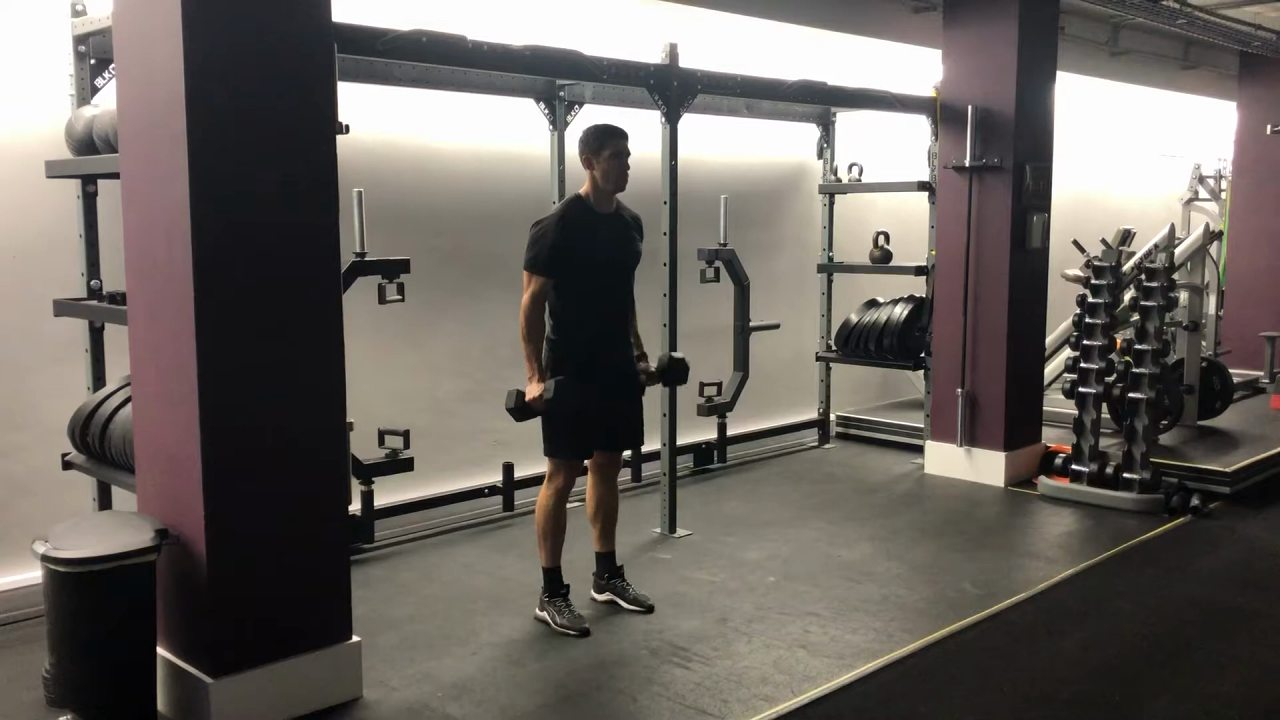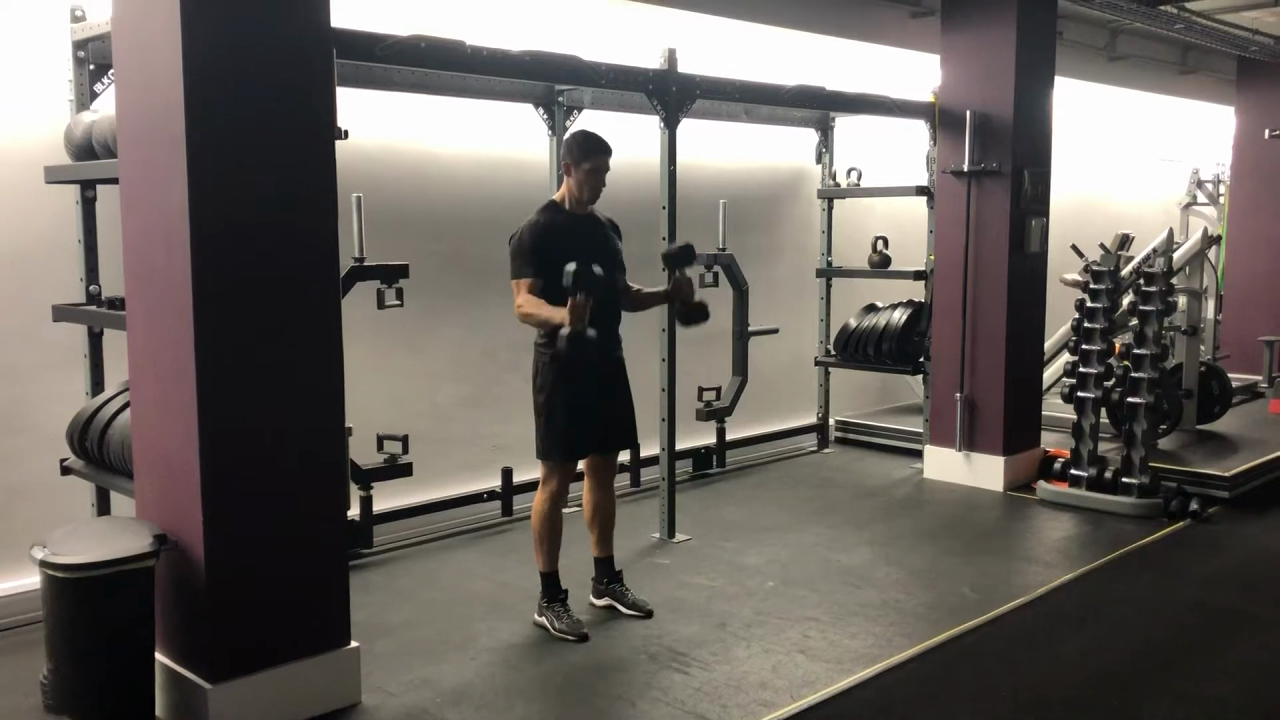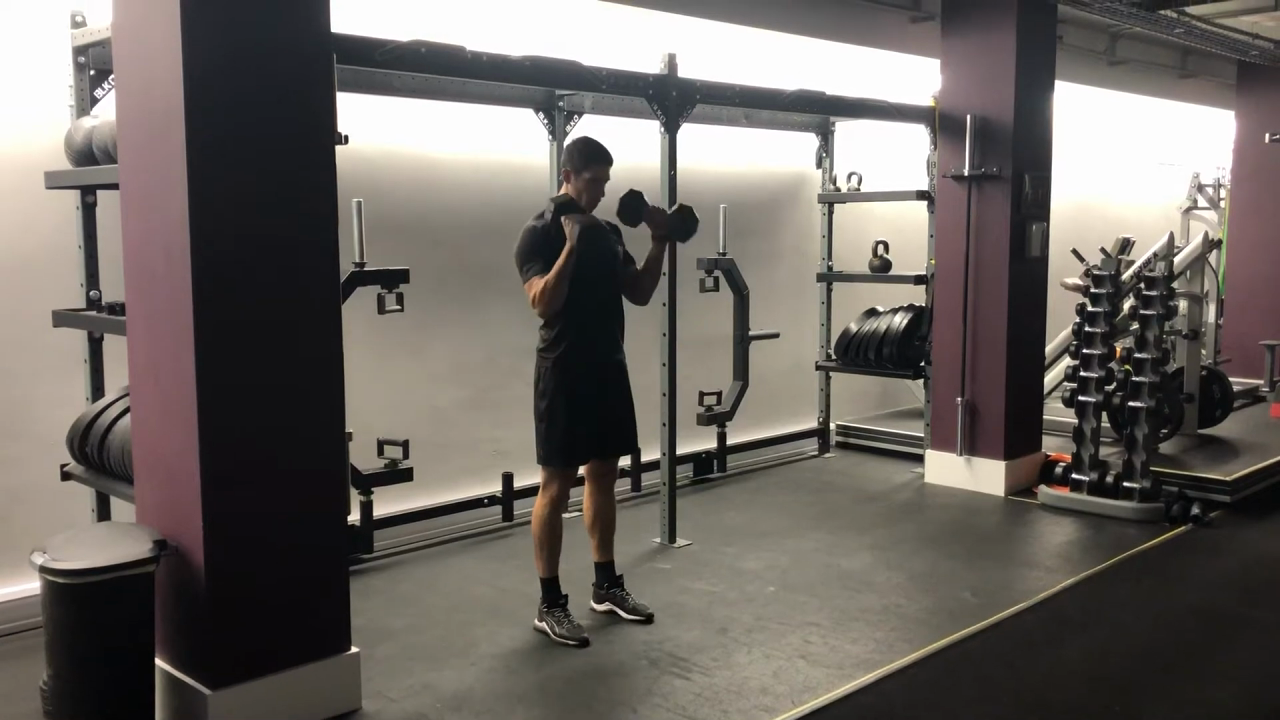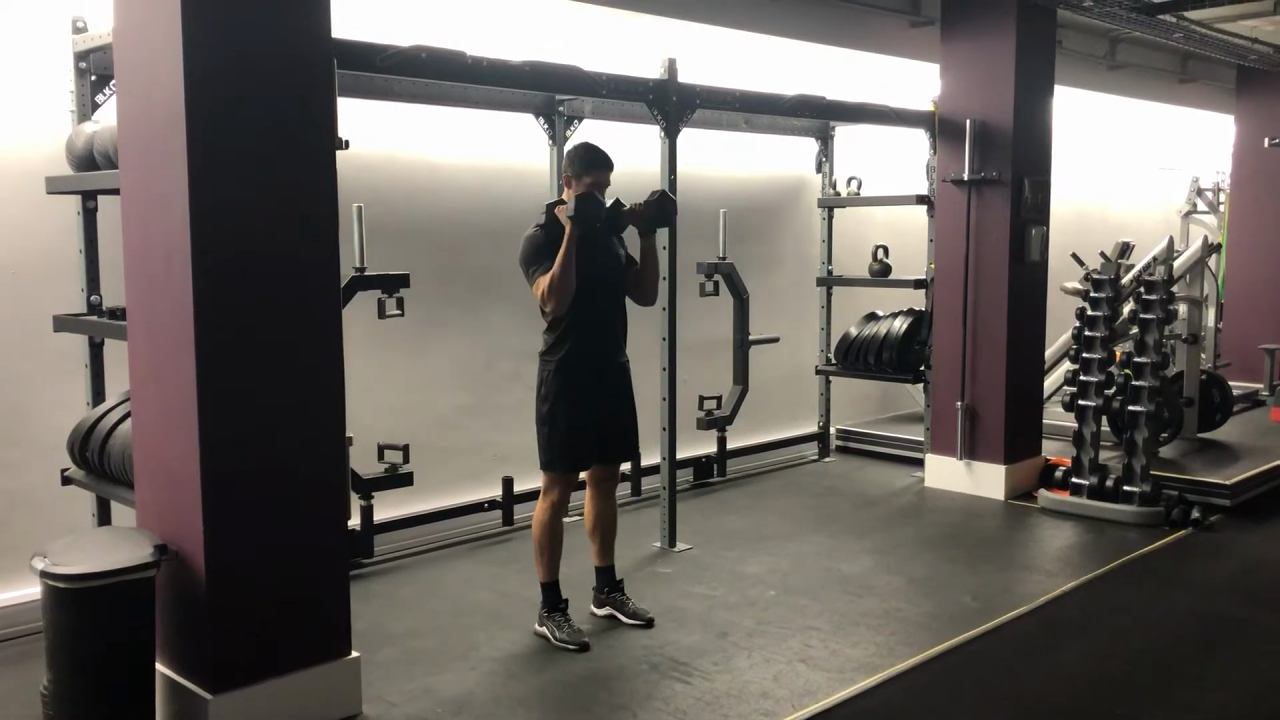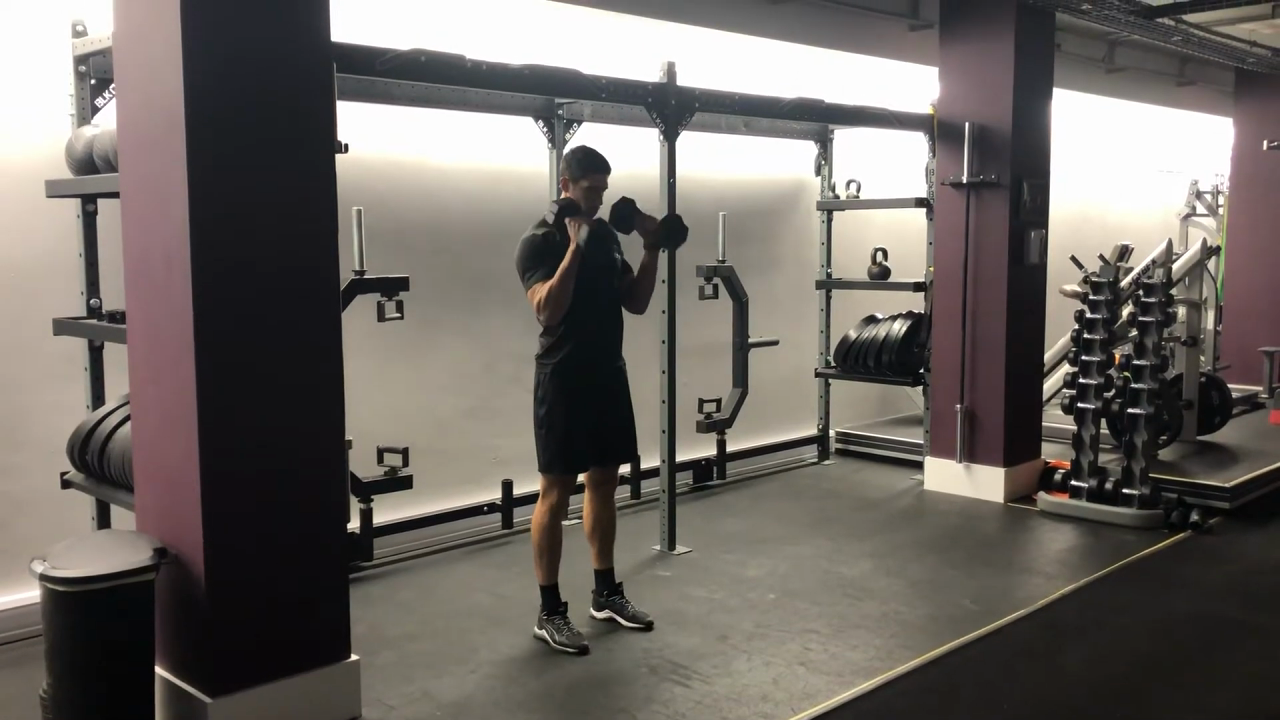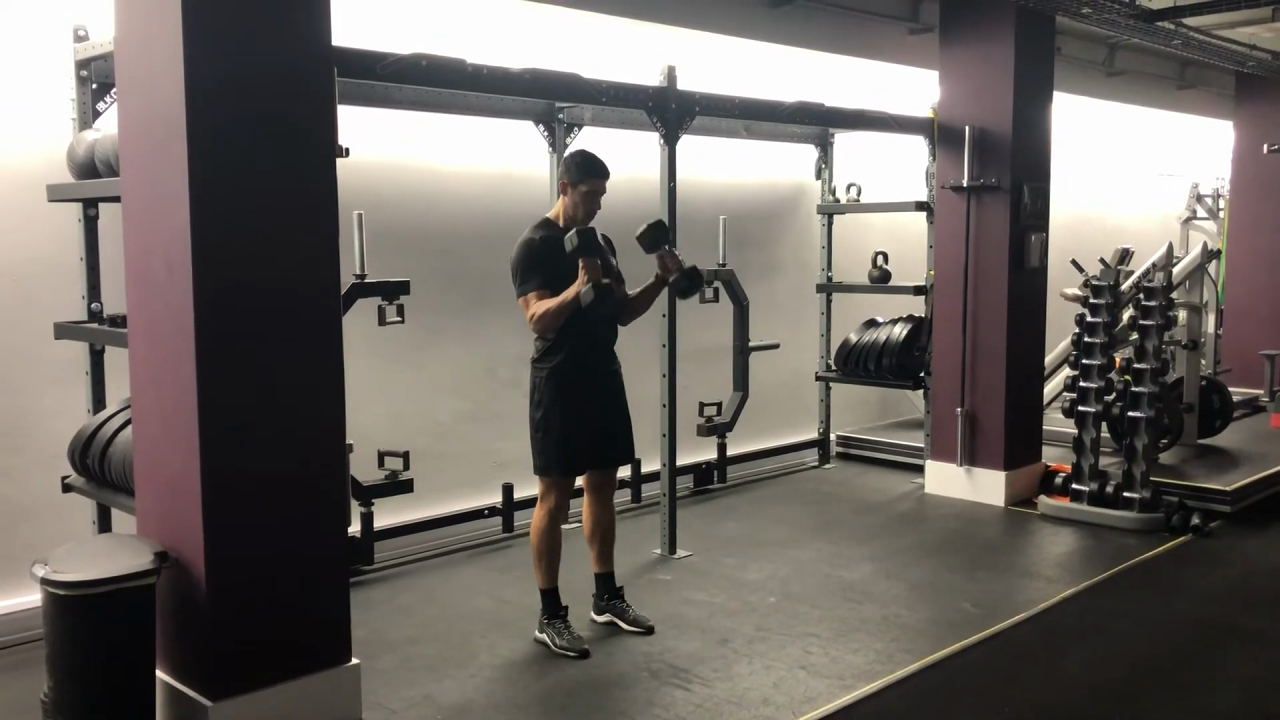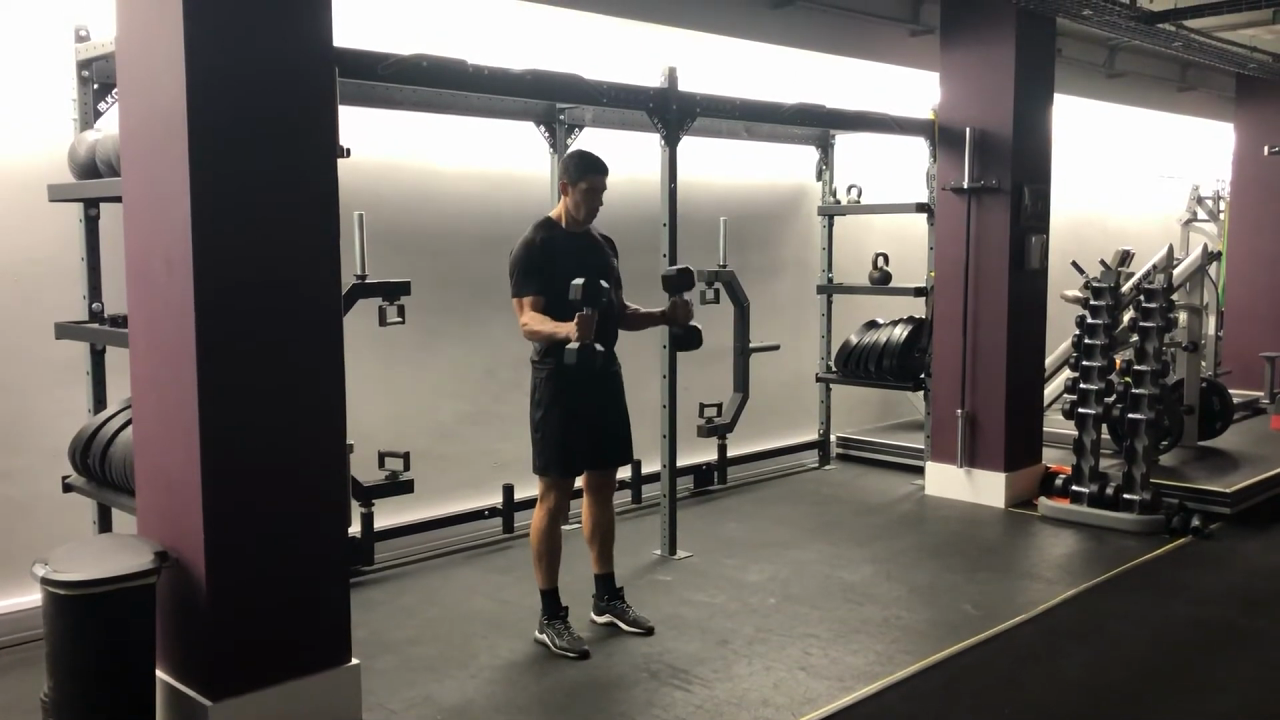
dt=0.4s
person 1, frame 1
left shoulder: (630, 223)
right shoulder: (559, 225)
right elbow: (532, 301)
left wrist: (640, 353)
right wrist: (535, 375)
left hip: (618, 367)
right hip: (572, 370)
left knee: (607, 469)
right knee: (563, 477)
left ankle: (607, 575)
right ankle: (551, 593)
person 1, frame 2
left shoulder: (606, 228)
right shoulder: (538, 230)
left elbow: (620, 293)
right elbow: (523, 302)
left wrist: (666, 295)
right wrist: (561, 315)
left hip: (608, 364)
right hip: (564, 368)
left knee: (603, 472)
right knee: (557, 481)
left ankle: (606, 580)
right ankle: (550, 599)
person 1, frame 3
left shoulder: (608, 232)
right shoulder: (540, 233)
left elbow: (638, 294)
right elbow: (542, 303)
left wrist: (658, 243)
right wrist: (570, 245)
left hip: (610, 367)
right hip: (565, 373)
left knee: (603, 476)
right knee: (557, 485)
left ankle: (606, 585)
right ankle: (550, 604)
person 1, frame 4
left shoulder: (609, 235)
right shoulder: (543, 238)
left elbow: (646, 295)
right elbow: (554, 302)
left wrist: (647, 236)
right wrist: (570, 234)
left hip: (612, 371)
right hip: (567, 377)
left knee: (605, 481)
right knee: (557, 491)
left ankle: (607, 589)
right ankle: (550, 609)
person 1, frame 5
left shoulder: (607, 237)
right shoulder: (540, 241)
left elbow: (636, 303)
right elbow: (548, 310)
left wrist: (651, 250)
right wrist: (574, 249)
left hip: (609, 374)
right hip: (564, 379)
left knee: (604, 483)
right knee: (556, 493)
left ankle: (606, 592)
right ankle: (550, 612)
person 1, frame 6
left shoulder: (603, 244)
right shoulder: (535, 245)
left elbow: (623, 312)
right elbow: (538, 319)
left wrist: (660, 281)
right wrist: (578, 288)
left hip: (604, 377)
right hip: (559, 383)
left knee: (602, 487)
right knee: (555, 496)
left ankle: (607, 596)
right ankle: (550, 615)
person 1, frame 7
left shoulder: (603, 244)
right shoulder: (535, 245)
left elbow: (618, 313)
right elbow: (528, 320)
left wrist: (664, 316)
right wrist: (567, 330)
left hip: (605, 378)
right hip: (560, 383)
left knee: (602, 488)
right knee: (555, 498)
left ankle: (607, 597)
right ankle: (550, 616)
